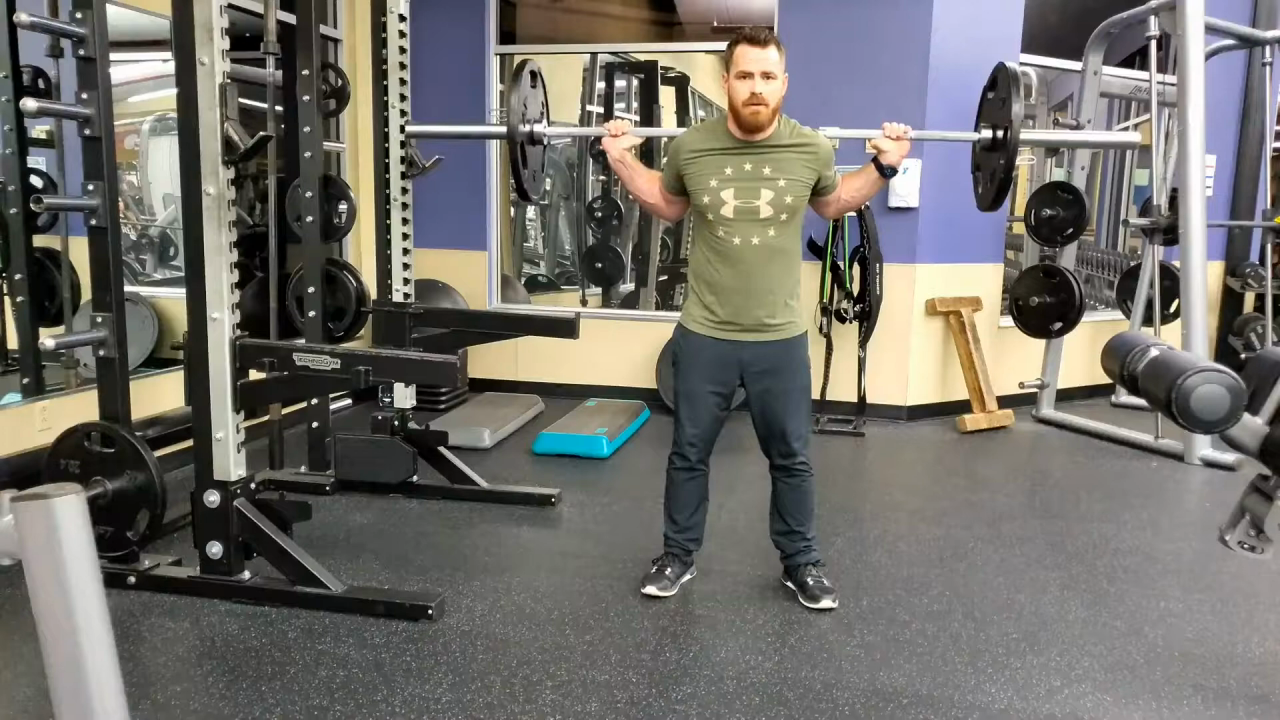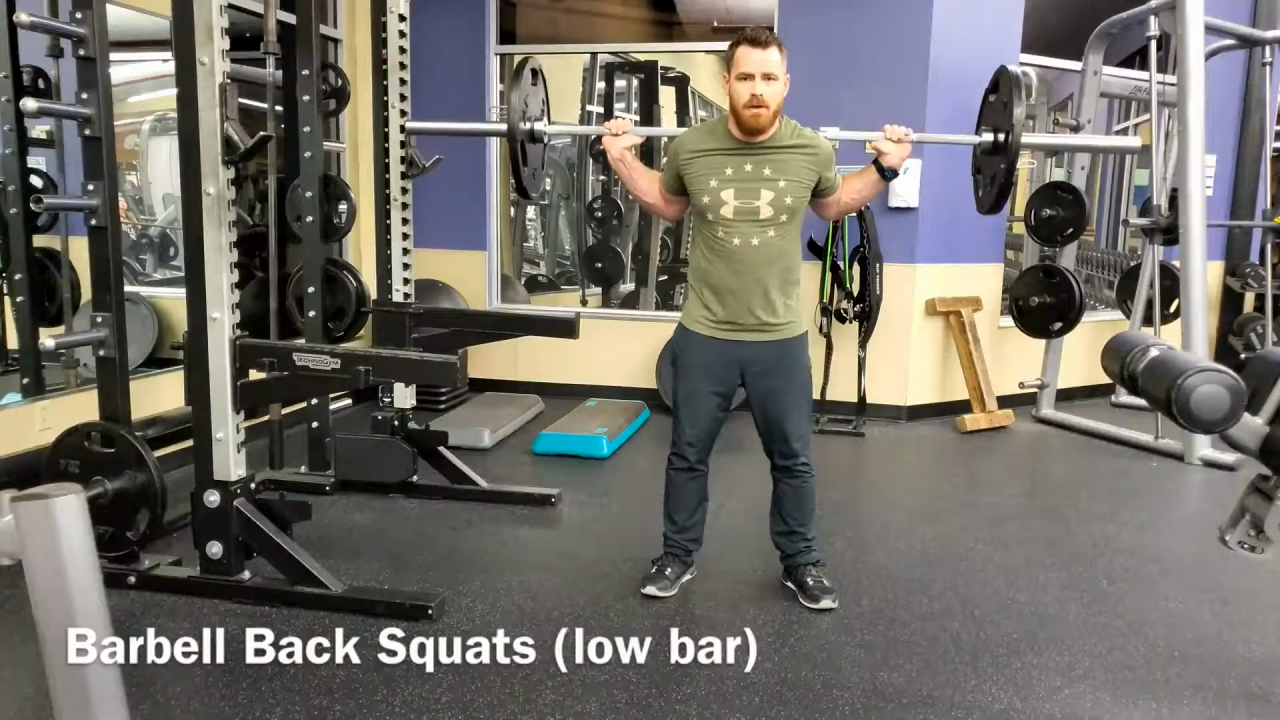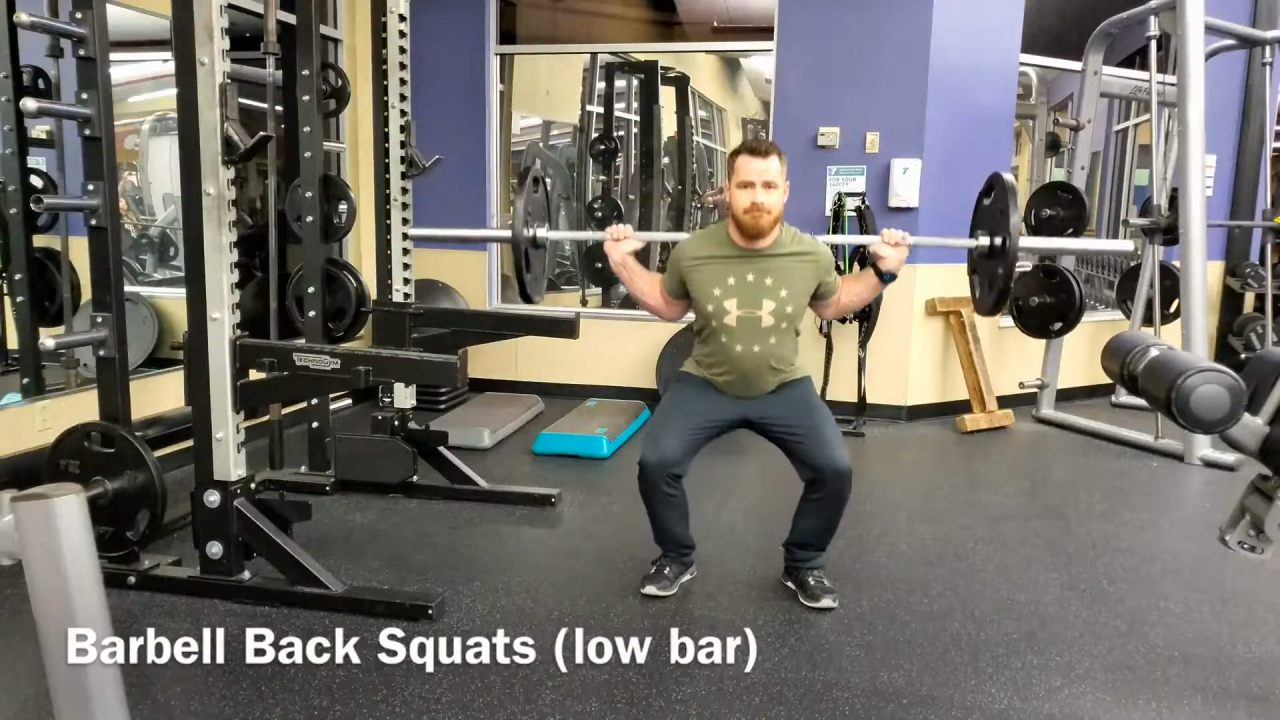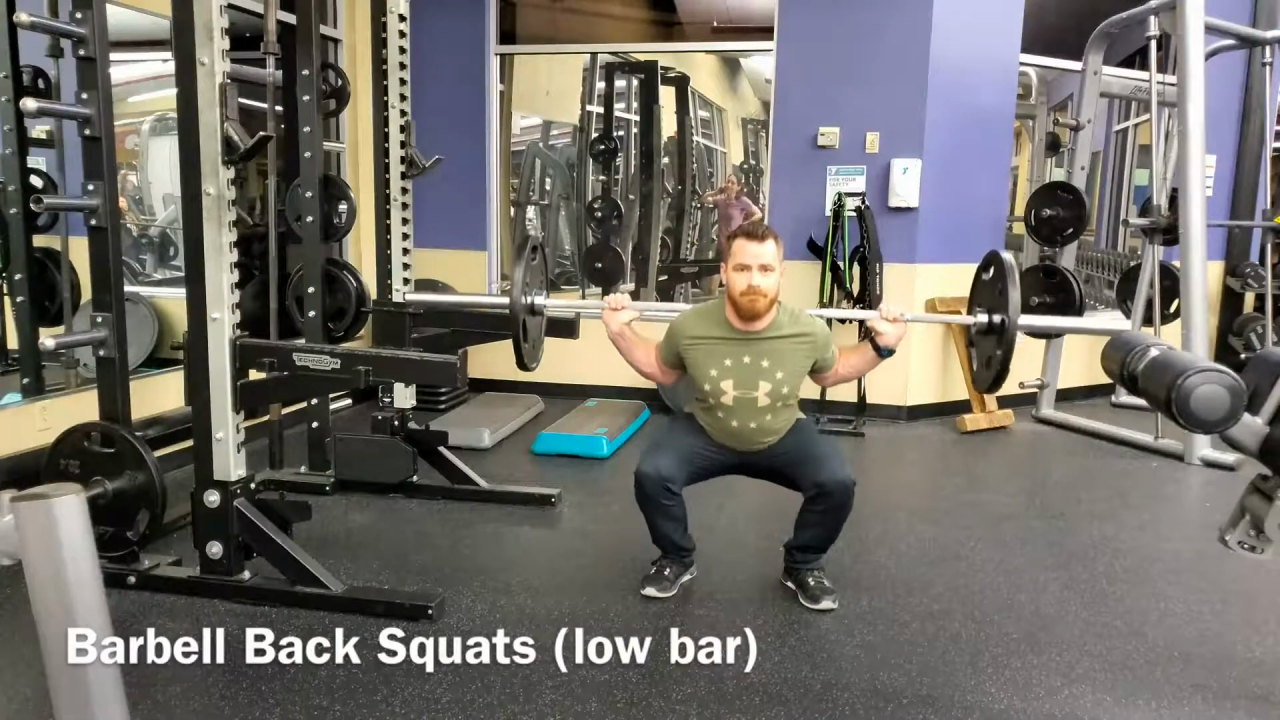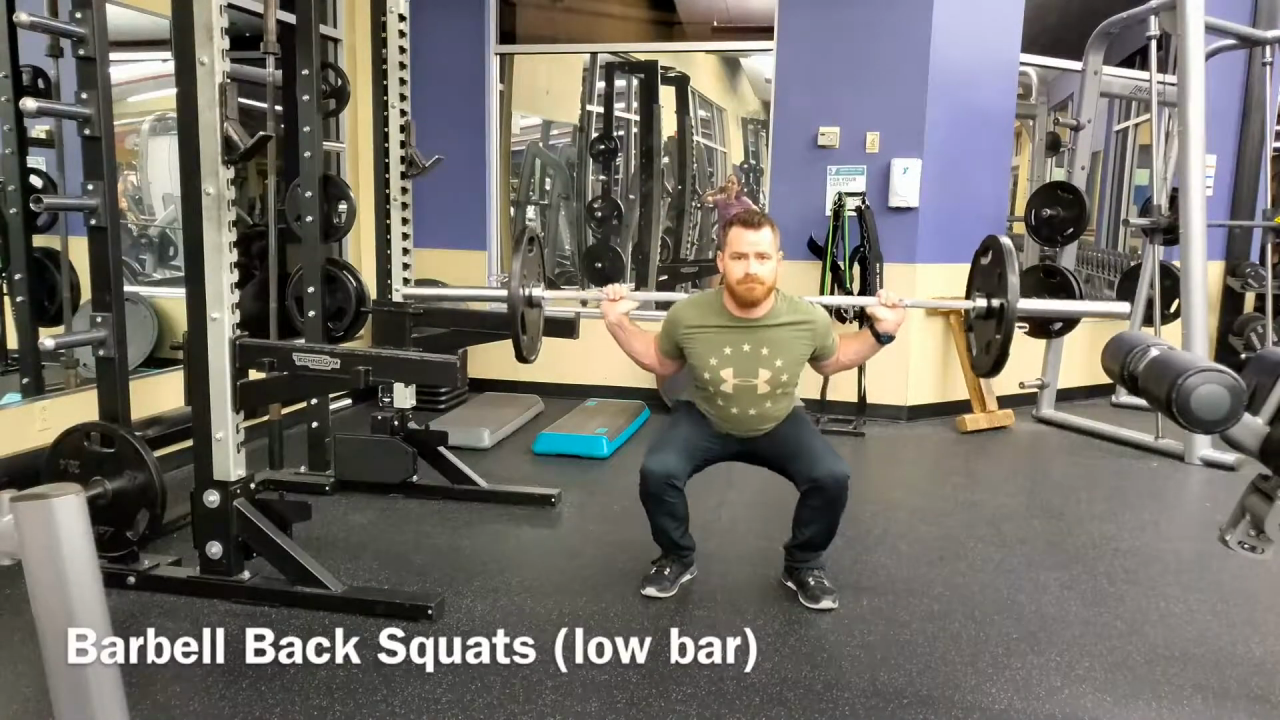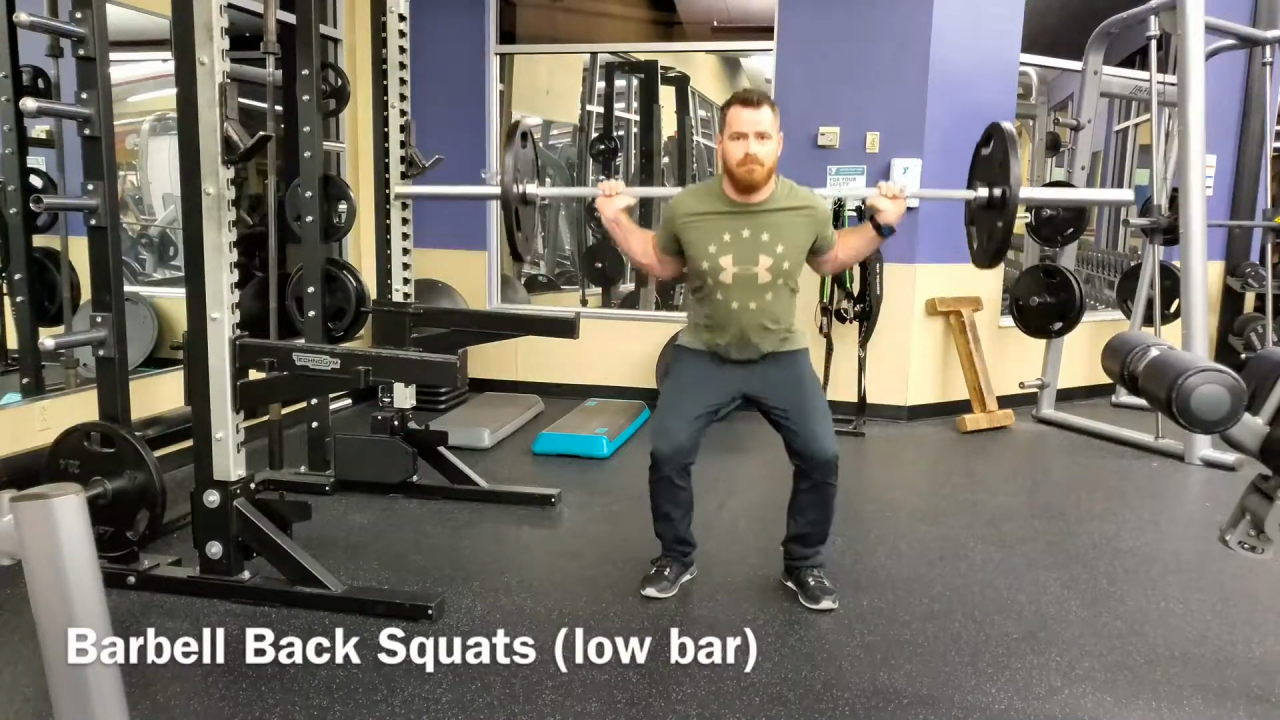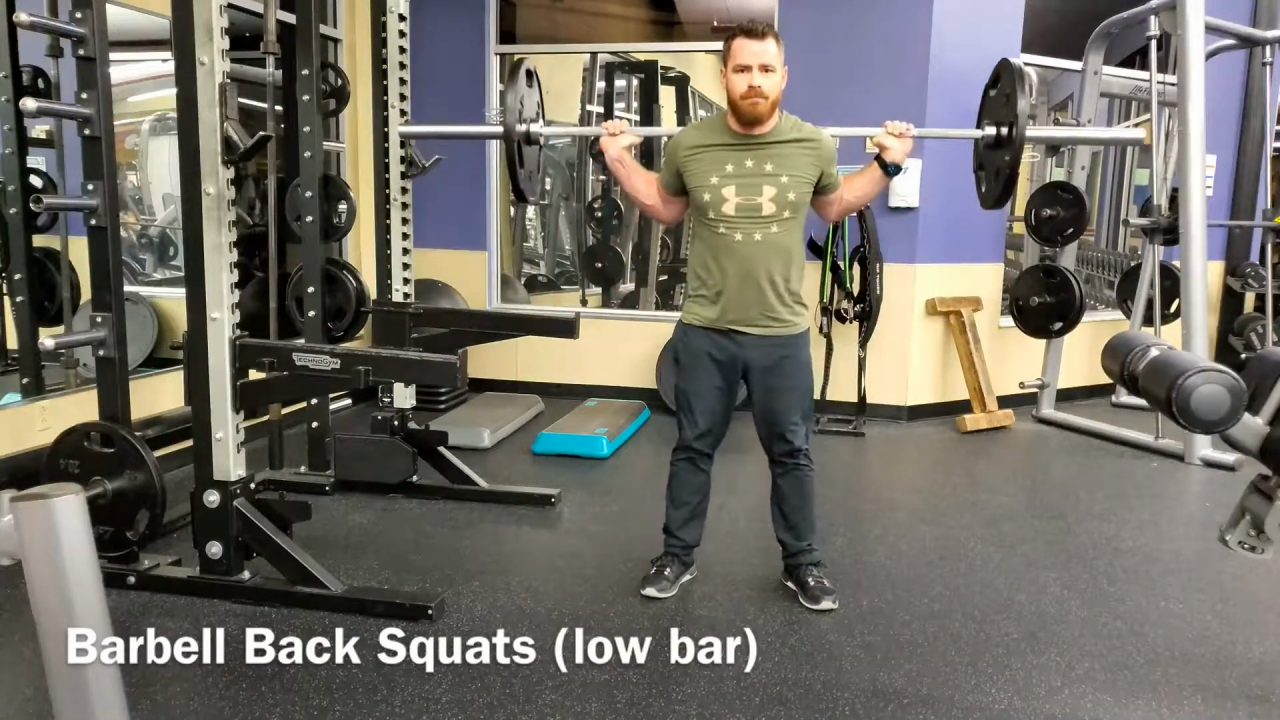
dt=0.7s
person 1, frame 1
left shoulder: (812, 149)
right shoulder: (690, 148)
left elbow: (833, 204)
right elbow: (669, 205)
left wrist: (883, 168)
right wrist: (623, 162)
left hip: (780, 336)
right hip: (704, 334)
left knee: (791, 457)
right knee: (689, 451)
left ankle: (801, 562)
right ankle: (677, 555)
person 1, frame 2
left shoulder: (813, 150)
right shoulder: (690, 147)
left elbow: (834, 204)
right elbow: (667, 204)
left wrist: (884, 169)
right wrist: (621, 160)
left hip: (781, 336)
right hip: (705, 333)
left knee: (793, 459)
right knee: (688, 453)
left ankle: (801, 563)
right ankle: (677, 557)
person 1, frame 3
left shoulder: (812, 255)
right shoulder: (692, 253)
left elbow: (833, 305)
right elbow: (669, 306)
left wrist: (882, 272)
right wrist: (624, 263)
left hip: (783, 387)
right hip: (706, 385)
left knee: (834, 469)
right knee: (656, 462)
left ankle: (803, 565)
right ankle: (676, 558)
person 1, frame 4
left shoulder: (809, 332)
right shoulder: (689, 327)
left elbow: (830, 373)
right elbow: (663, 370)
left wrist: (880, 345)
right wrist: (620, 332)
left hip: (782, 438)
right hip: (704, 434)
left knee: (837, 483)
right knee: (652, 475)
left ankle: (802, 566)
right ankle: (676, 559)
person 1, frame 5
left shoulder: (808, 319)
right shoulder: (687, 316)
left elbow: (832, 360)
right elbow: (661, 362)
left wrist: (880, 332)
right wrist: (618, 322)
left hip: (779, 423)
right hip: (704, 420)
left knee: (832, 477)
right knee: (657, 472)
left ankle: (803, 566)
right ankle: (677, 559)
person 1, frame 6
left shoulder: (809, 209)
right shoulder: (685, 208)
left elbow: (830, 261)
right elbow: (661, 265)
left wrist: (880, 225)
right wrist: (616, 221)
left hip: (780, 355)
right hip: (703, 353)
left knee: (821, 456)
right knee: (668, 452)
left ankle: (803, 563)
right ankle: (675, 558)
person 1, frame 7
left shoulder: (814, 145)
right shoulder: (688, 145)
left elbow: (833, 206)
right elbow: (666, 208)
left wrist: (887, 165)
right wrist: (619, 162)
left hip: (782, 332)
right hip: (705, 330)
left knee: (791, 452)
right knee: (694, 447)
left ankle: (802, 563)
right ankle: (677, 555)
